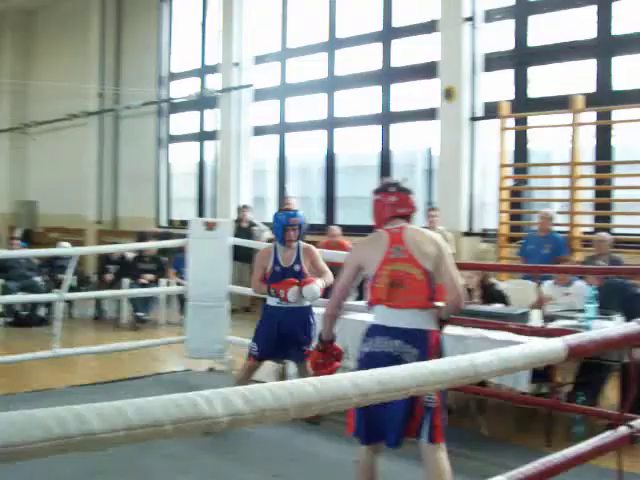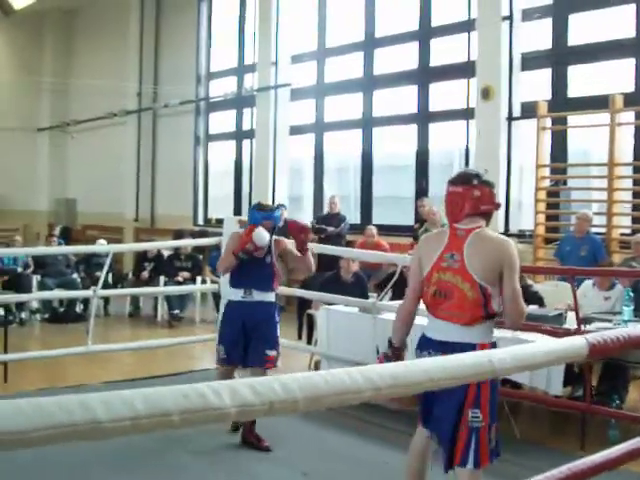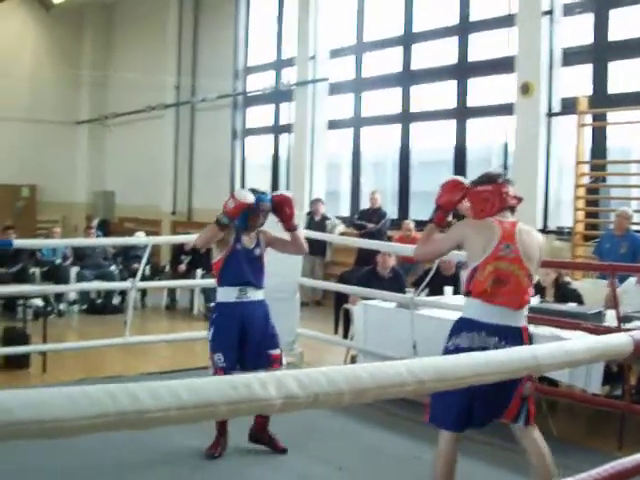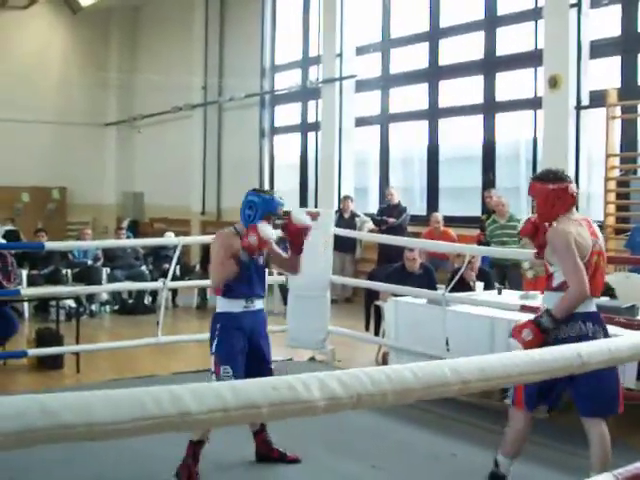
dt=0.7s
person 1, frame 1
left shoulder: (365, 246)
right shoulder: (433, 240)
left elbow: (335, 302)
right elbow: (457, 300)
left wrist: (325, 341)
left hip: (379, 341)
right hip: (421, 343)
left knee: (370, 443)
right knee: (432, 442)
person 1, frame 2
left shoulder: (428, 242)
right shoulder: (501, 247)
left elbow: (408, 307)
right elbow: (515, 318)
left wrist: (394, 348)
left hip: (430, 349)
right hip: (472, 355)
left knee: (429, 427)
person 1, frame 3
left shoulder: (470, 229)
right shoulder: (534, 239)
left elbow: (421, 253)
left wrist: (441, 213)
left hip: (470, 332)
right hip: (512, 337)
left knee: (449, 429)
right knee: (524, 425)
person 1, frame 4
left shoulder: (559, 232)
right shoulder: (591, 229)
left elbow: (579, 289)
left wrist: (542, 324)
right wrist: (542, 245)
left hip: (562, 326)
right hip: (591, 326)
left knee: (522, 408)
right knee: (594, 418)
person 2, frame 1
left shoulder: (309, 252)
right shoulder: (265, 253)
left elbow: (328, 277)
right elbow: (255, 285)
left wrist: (317, 285)
right wrist: (275, 289)
left hip: (300, 314)
right hip: (273, 312)
left knee: (304, 366)
right knee: (252, 362)
person 2, frame 2
left shoulder: (279, 244)
right shoulder: (237, 239)
left elbow: (307, 270)
right elbow: (221, 268)
left wrist: (303, 246)
right wrist: (245, 249)
left hip: (265, 311)
right hip: (236, 309)
left knee: (259, 371)
right knee: (225, 368)
left ankle: (249, 430)
person 2, frame 3
left shoulder: (263, 237)
right shoulder: (225, 233)
left elbow: (301, 249)
right elbow: (200, 243)
left wrist: (289, 222)
right wrist: (226, 218)
left hip: (257, 308)
right hip: (227, 308)
left knee: (271, 368)
right knee: (224, 374)
left ankle: (260, 428)
right ankle: (221, 434)
person 2, frame 4
left shoulder: (264, 242)
right shoulder: (225, 239)
left elbow: (293, 268)
right elbow: (217, 282)
left wrist: (296, 244)
right wrist: (245, 252)
left hip: (256, 318)
right hip: (229, 321)
left ankle: (264, 445)
